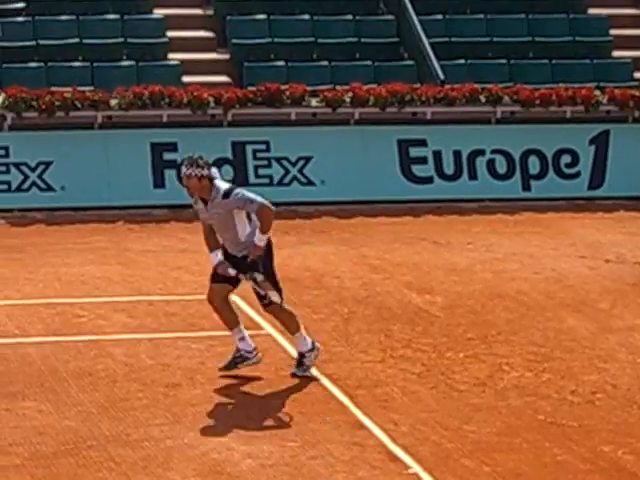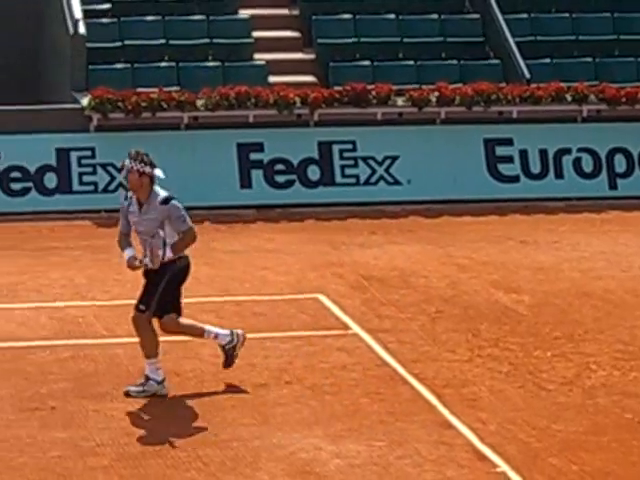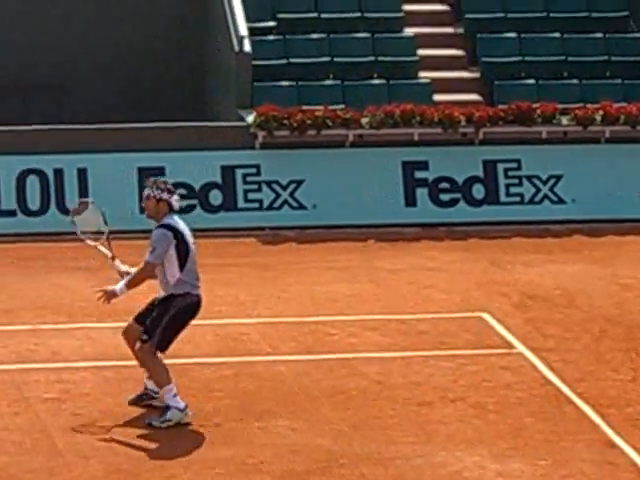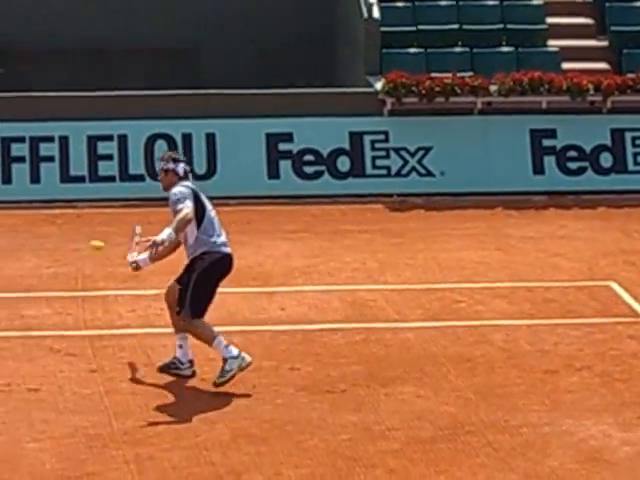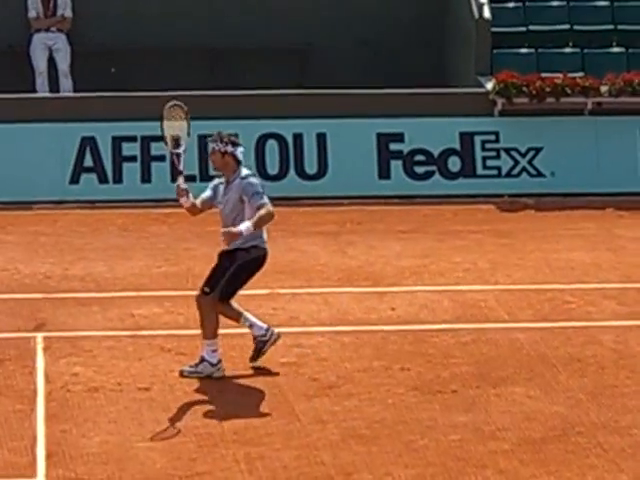
dt=0.5s
person 1, frame 1
left shoulder: (228, 195)
right shoulder: (197, 200)
left elbow: (266, 210)
left wrist: (260, 242)
right wrist: (216, 259)
left hip: (253, 253)
right hip: (231, 252)
left knee: (272, 307)
right knee: (215, 297)
left ankle: (307, 349)
right ankle: (246, 349)
person 1, frame 2
left shoulder: (166, 203)
right shoulder: (128, 201)
left elbow: (189, 237)
right elbow: (123, 236)
left wrist: (160, 257)
right wrist: (129, 255)
left hip: (170, 268)
right hip: (154, 268)
left knee: (140, 319)
right knee: (169, 324)
left ankle: (155, 379)
right ankle: (227, 338)
person 1, frame 3
left shoulder: (164, 231)
right shoulder: (174, 227)
left elbow: (147, 271)
left wrist: (118, 289)
right wrist: (130, 271)
left hip: (183, 300)
right hip: (173, 297)
left knee: (145, 352)
right knee: (130, 333)
left ankle: (176, 407)
right ankle: (154, 390)
person 1, frame 4
left shoulder: (179, 192)
right shoulder: (186, 193)
left elbow: (186, 216)
right elbow: (174, 245)
left wrist: (162, 237)
right wrist: (144, 259)
left hip: (211, 258)
right hip: (212, 258)
left knee: (185, 318)
right knee: (172, 296)
left ankle: (233, 356)
right ankle: (183, 360)
person 1, frame 5
left shoulder: (247, 182)
right shoulder: (219, 184)
left elbow: (268, 212)
right elbow: (197, 208)
left wrist: (243, 229)
right wrist: (185, 198)
left hip: (248, 252)
right hip: (236, 252)
left knee: (206, 300)
right knee: (213, 301)
left ankle: (211, 362)
right ankle: (262, 332)
